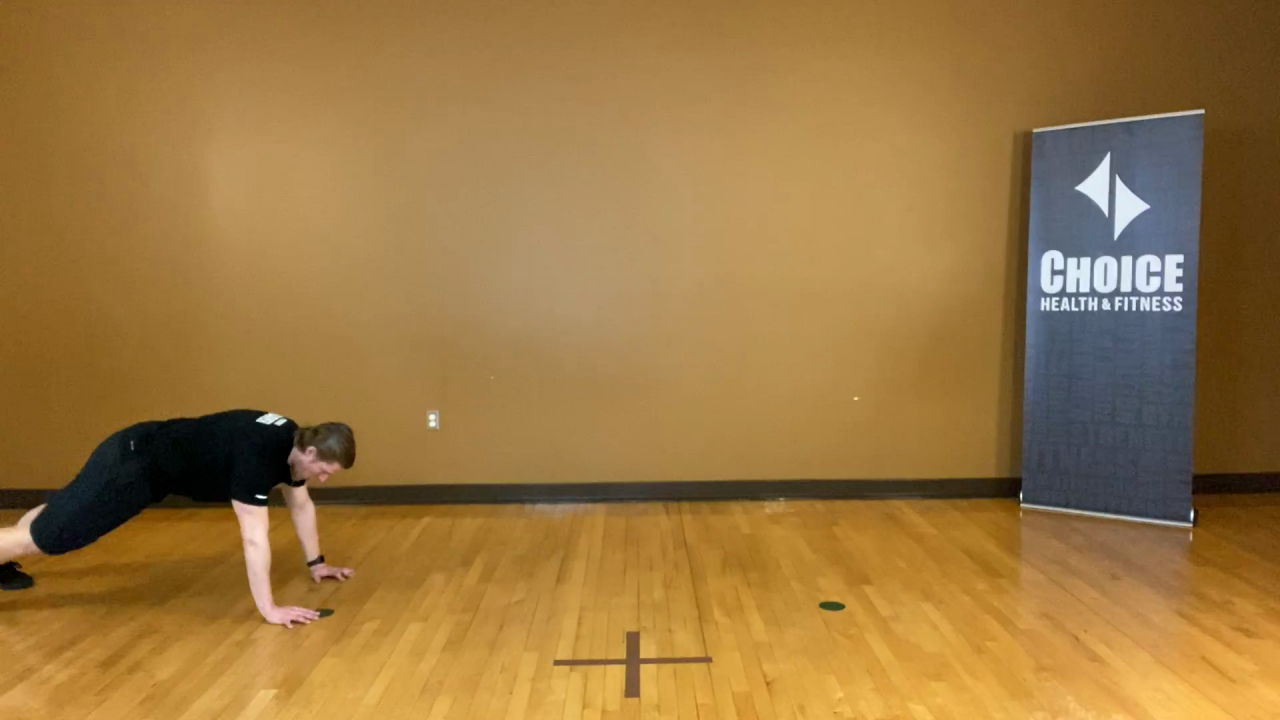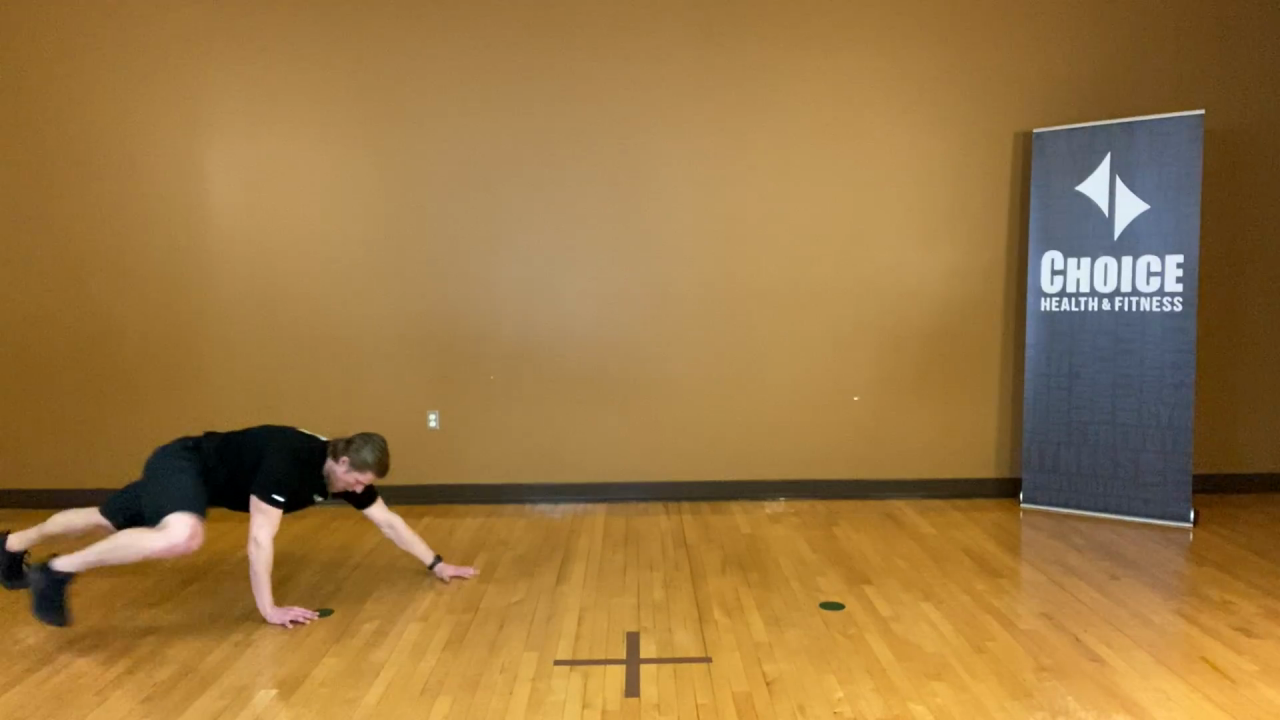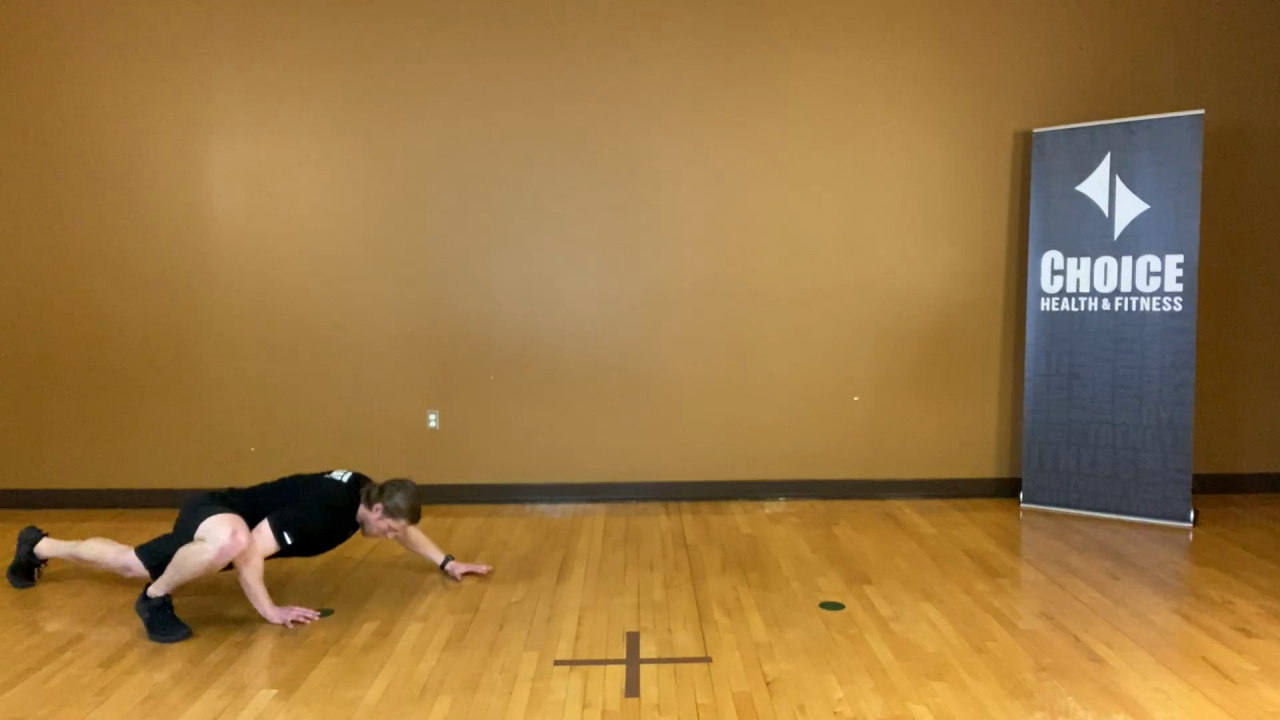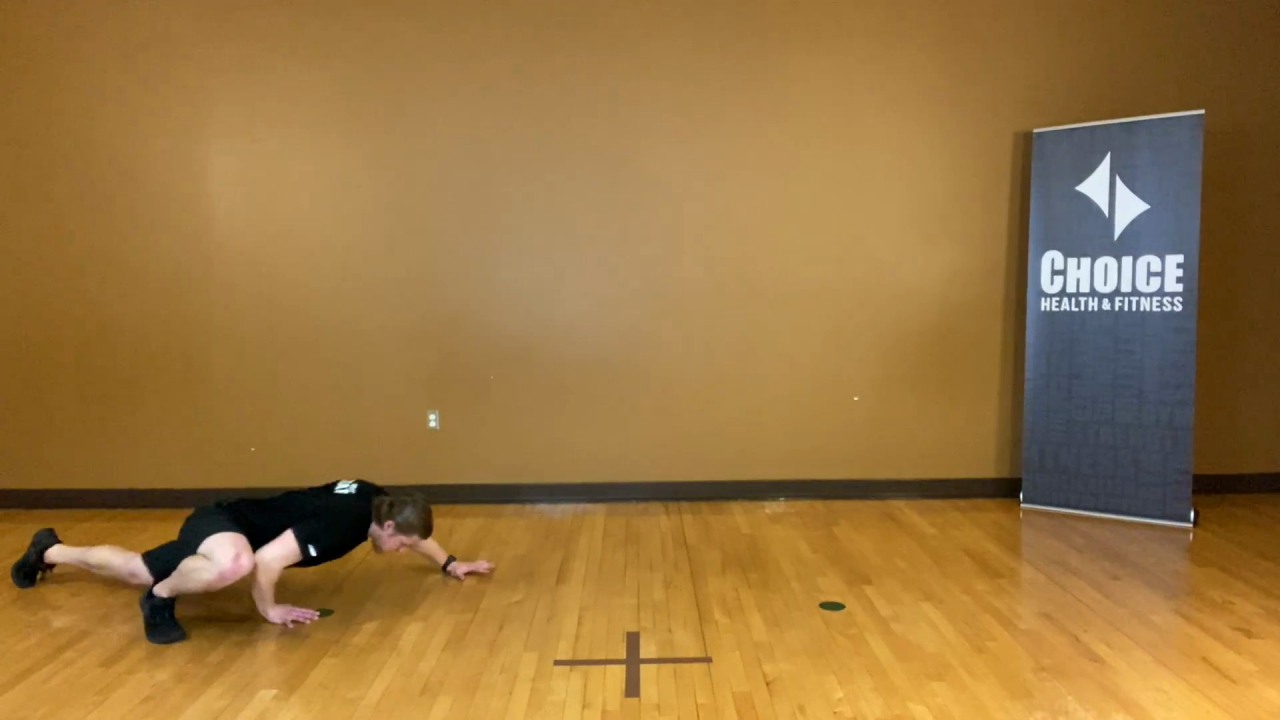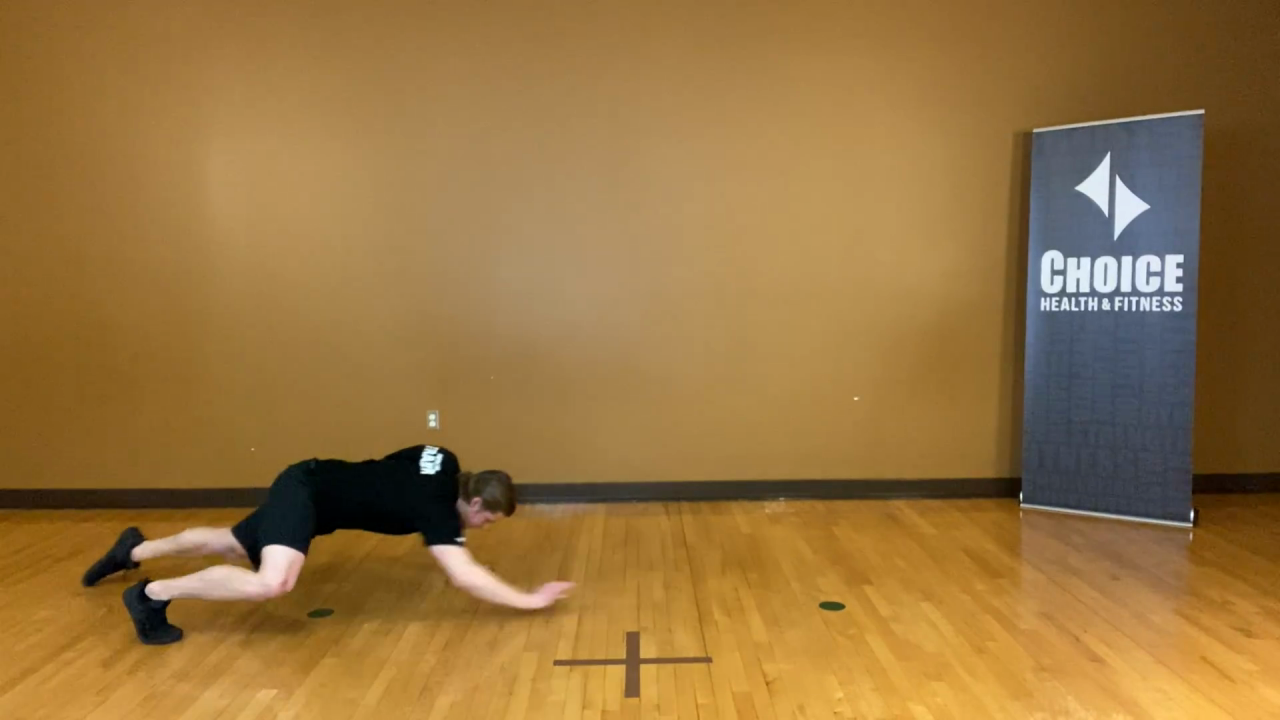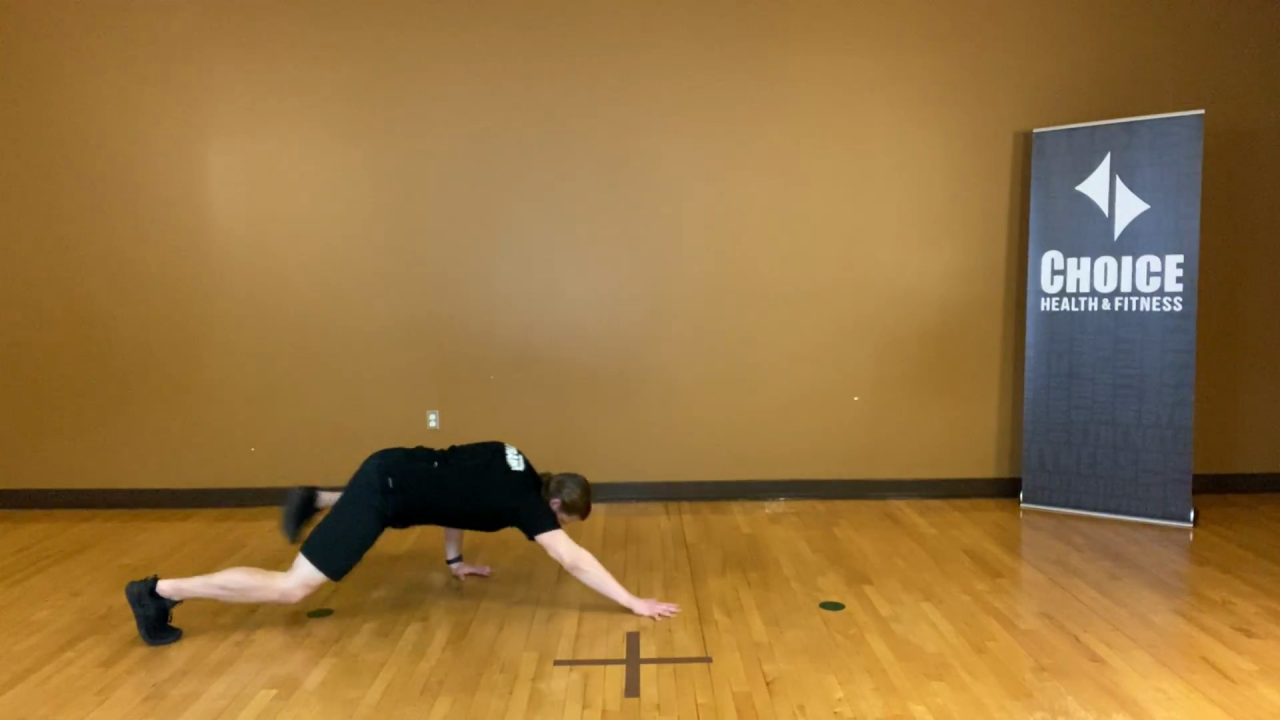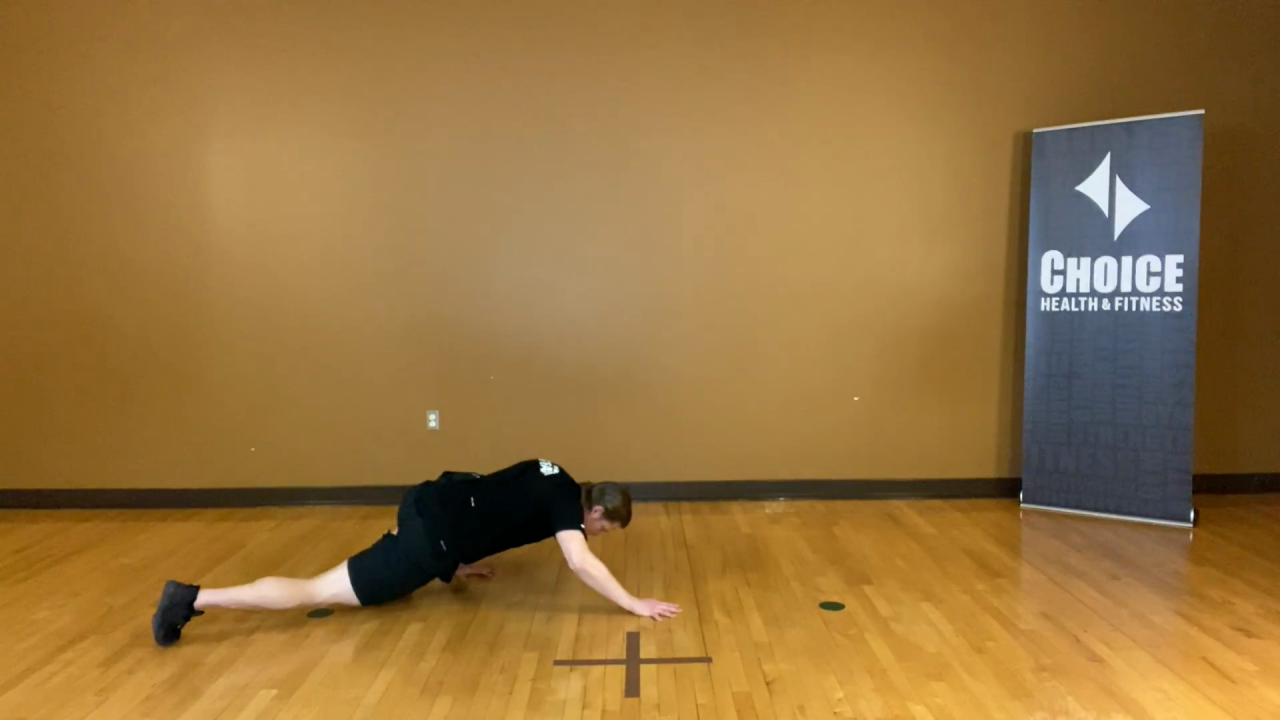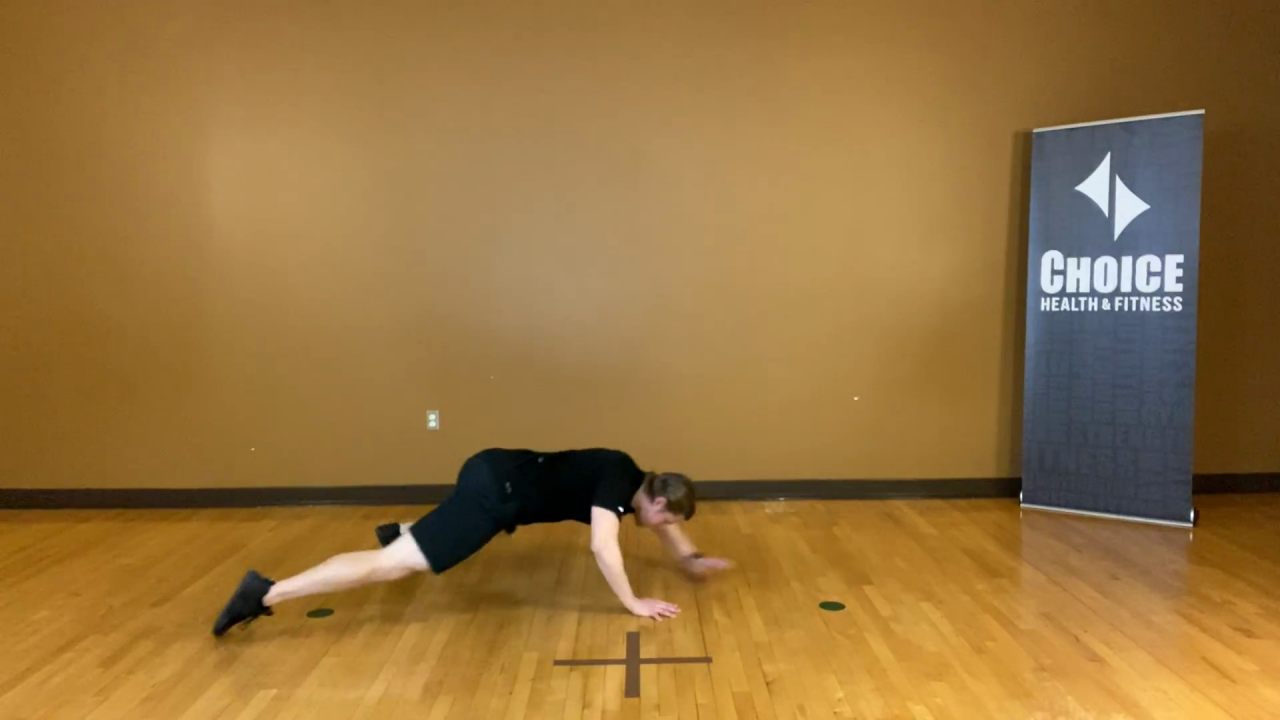
dt=0.5s
person 1, frame 1
left shoulder: (292, 442)
right shoulder: (258, 455)
left elbow: (301, 505)
right elbow: (254, 538)
left wrist: (315, 562)
right wrist: (269, 610)
left hip: (146, 457)
right hip: (131, 464)
left knee: (60, 516)
right knee: (39, 536)
person 1, frame 2
left shoulder: (346, 469)
right shoulder: (289, 462)
left elbow: (386, 518)
right elbow: (260, 538)
left wrist: (436, 563)
right wrist: (269, 609)
left hip: (197, 475)
right hip: (180, 463)
left knee: (107, 521)
right knee: (181, 537)
right ankle: (57, 570)
person 1, frame 3
left shoulder: (366, 494)
right shoulder: (321, 510)
left elbow: (407, 531)
right elbow: (247, 551)
left wrist: (447, 563)
right wrist: (269, 611)
left hip: (218, 521)
right hip: (207, 517)
left knee: (129, 563)
right knee: (231, 539)
left ankle: (37, 547)
right ankle: (156, 600)
person 1, frame 4
left shoulder: (377, 502)
right shoulder: (341, 524)
left elbow: (411, 530)
right elbow: (266, 558)
left wrist: (448, 562)
right wrist: (268, 609)
left hip: (228, 523)
right hip: (216, 524)
left knee: (135, 570)
right knee: (234, 564)
left ankle: (49, 551)
right ankle: (161, 597)
person 1, frame 5
left shoulder: (447, 464)
right shoulder: (437, 507)
right elbow: (465, 574)
right wrist: (528, 598)
left hip: (314, 485)
right hip: (303, 492)
left knee: (229, 543)
right knee: (272, 583)
left ankle: (135, 551)
right ankle: (151, 595)
person 1, frame 6
left shoulder: (512, 464)
right shoulder: (527, 501)
right elbow: (571, 558)
left wrist: (455, 561)
right wrist: (632, 602)
left hip: (389, 465)
right hip: (385, 493)
right knee: (292, 586)
left ankle: (315, 501)
right ankle: (157, 590)
person 1, frame 7
left shoulder: (548, 475)
right shoulder: (565, 500)
right elbow: (580, 562)
left wrist: (464, 560)
right wrist: (634, 603)
left hip: (427, 498)
right hip: (430, 545)
right knee: (318, 591)
left ankle: (392, 543)
right ankle: (192, 598)
person 1, frame 8
left shoulder: (632, 480)
right shoulder: (616, 477)
left elbow: (661, 522)
right elbow: (604, 546)
left wrist: (690, 557)
right wrist: (633, 602)
left hip: (492, 474)
right hip: (492, 491)
right knee: (389, 563)
left ankle: (408, 531)
right ankle: (265, 594)
